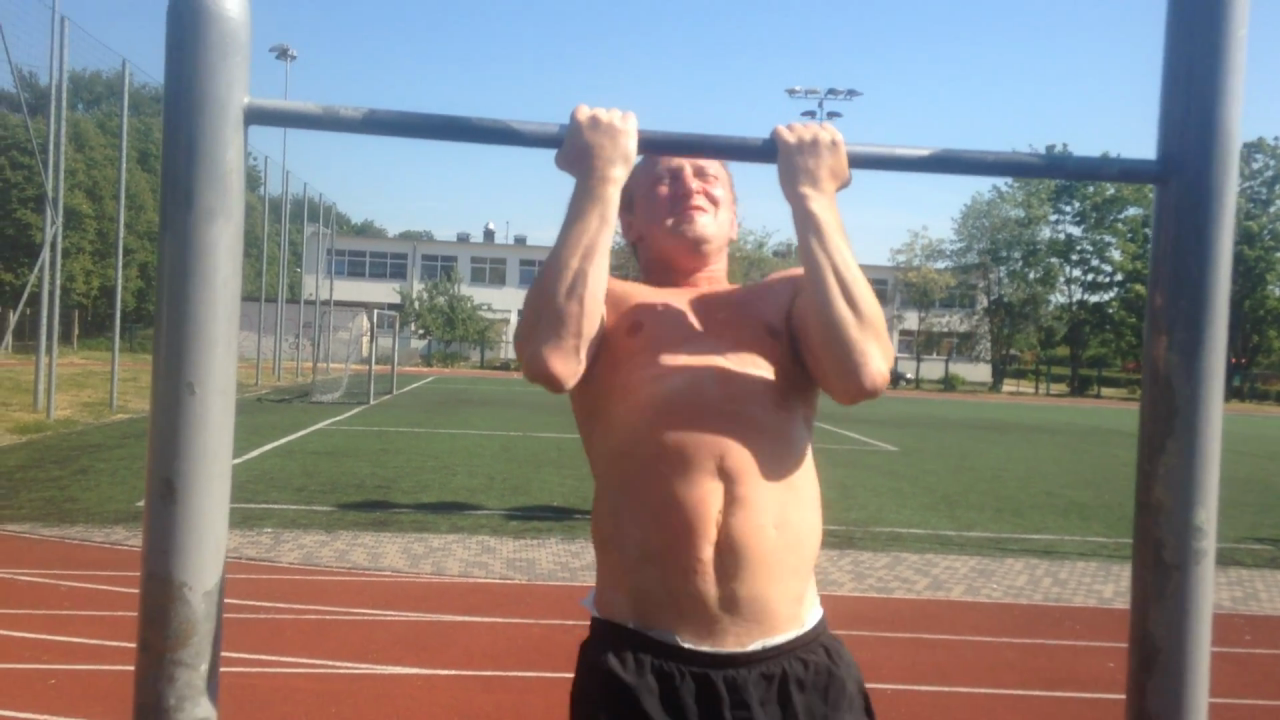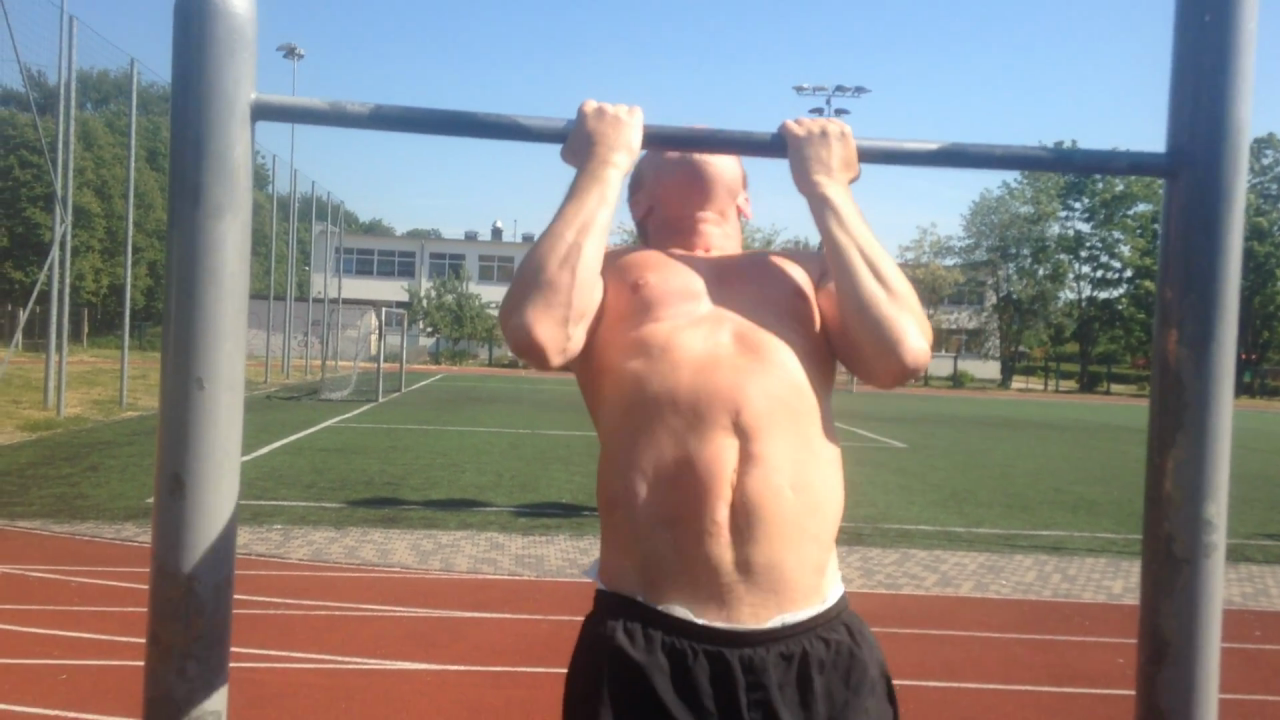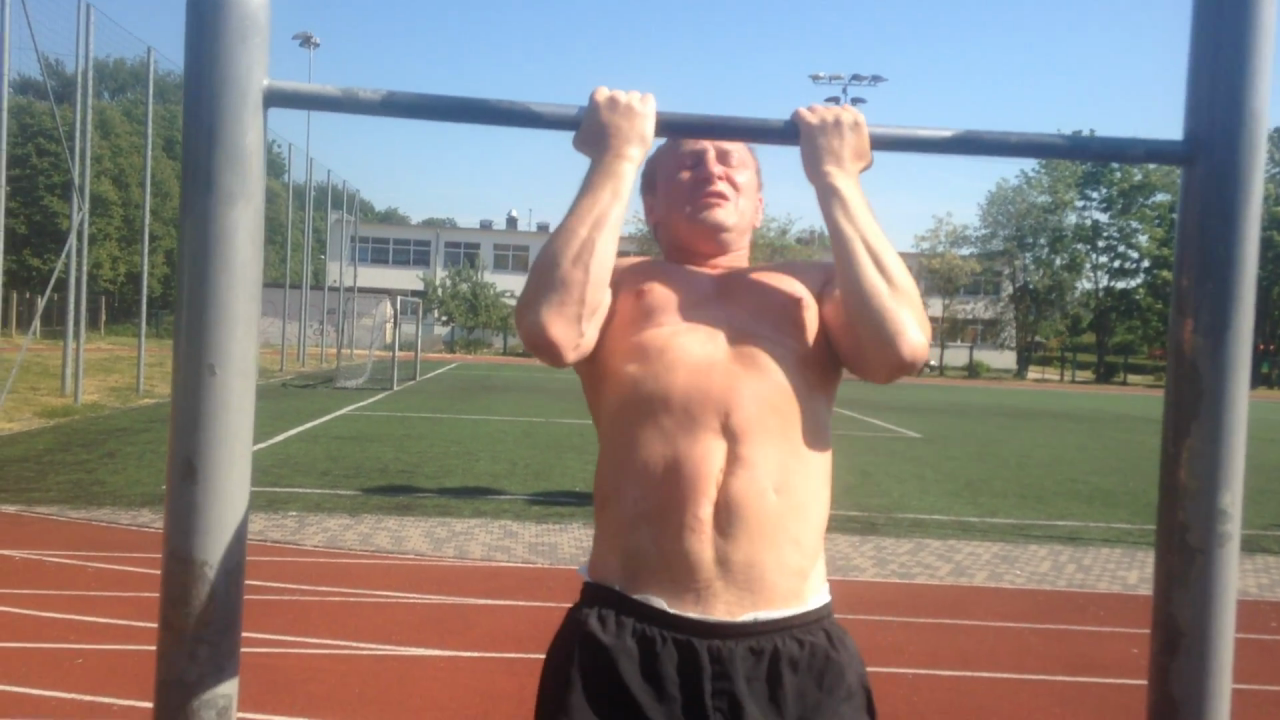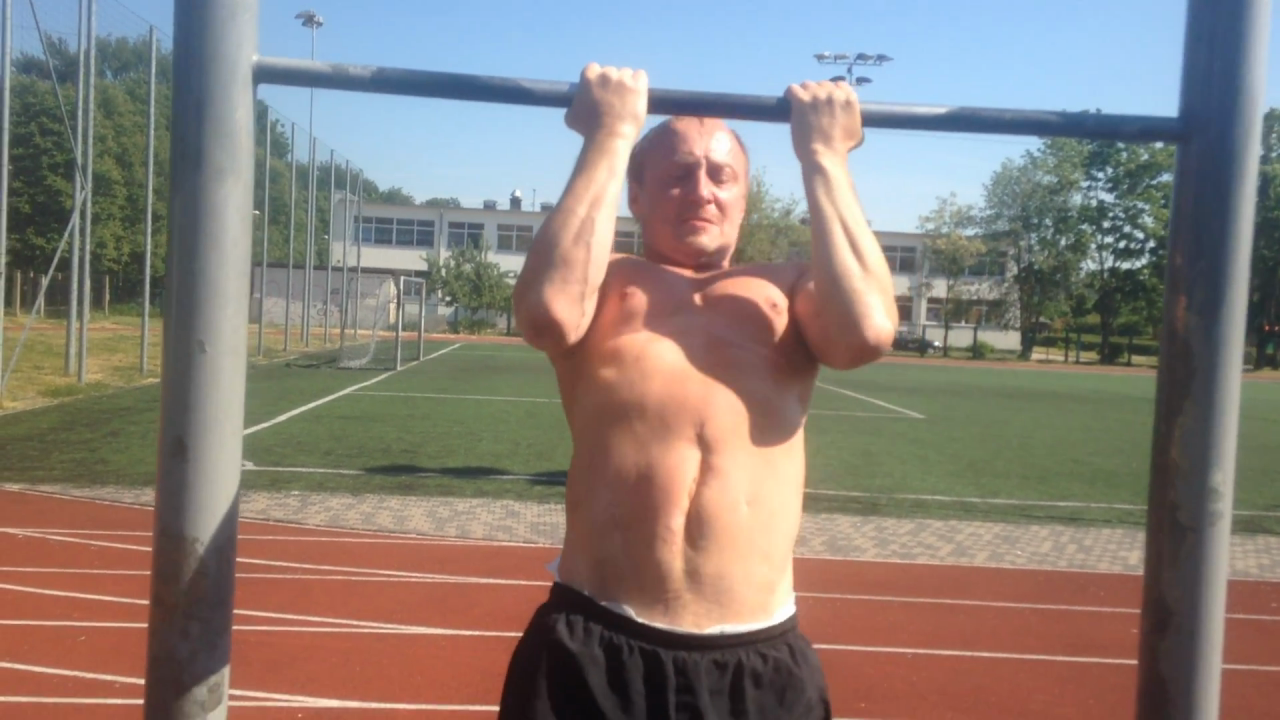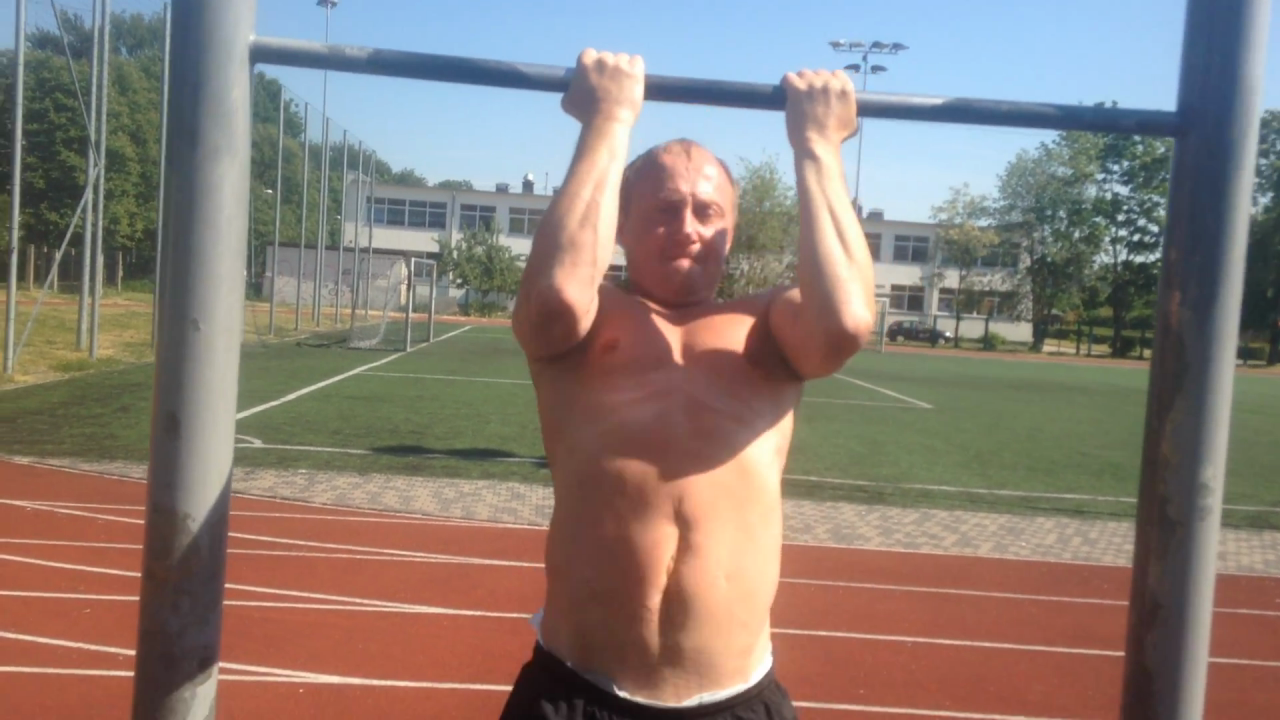
dt=0.3s
person 1, frame 1
left shoulder: (790, 296)
right shoulder: (603, 300)
left elbow: (865, 371)
right elbow: (550, 359)
left wrist: (813, 194)
right wrist: (602, 175)
person 1, frame 2
left shoulder: (808, 273)
right shoulder: (607, 272)
left elbow: (904, 352)
right elbow: (537, 331)
left wrist: (826, 182)
right wrist: (604, 161)
person 1, frame 3
left shoulder: (812, 287)
right shoulder: (618, 283)
left elbow: (901, 346)
right elbow: (552, 328)
left wrist: (836, 176)
right wrist: (617, 157)
person 1, frame 4
left shoulder: (787, 291)
right shoulder: (602, 283)
left elbow: (868, 330)
right elbow: (547, 311)
left wrist: (823, 153)
right wrist: (609, 135)
right hip: (593, 652)
person 1, frame 5
left shoulder: (764, 331)
right shoulder: (581, 332)
left elbow: (847, 318)
right elbow: (560, 290)
left wrist: (817, 146)
right wrist: (610, 119)
